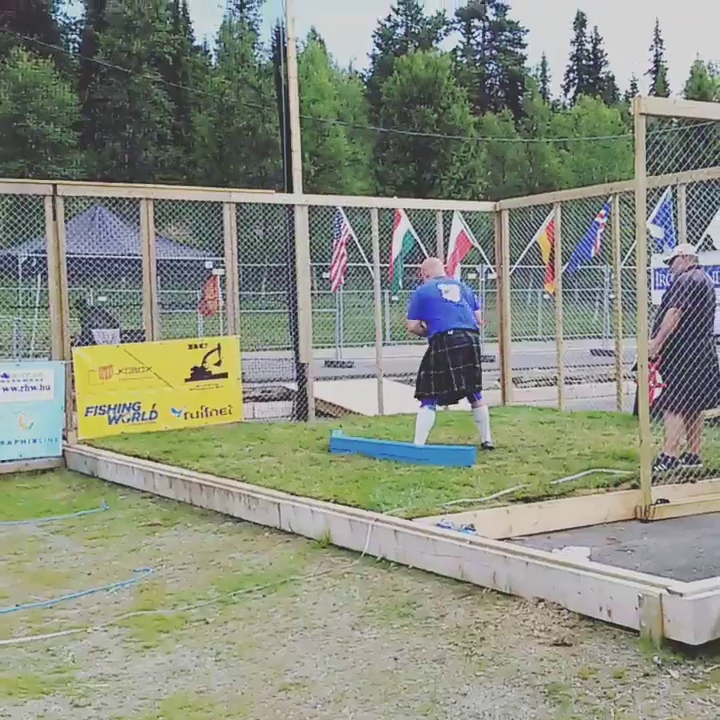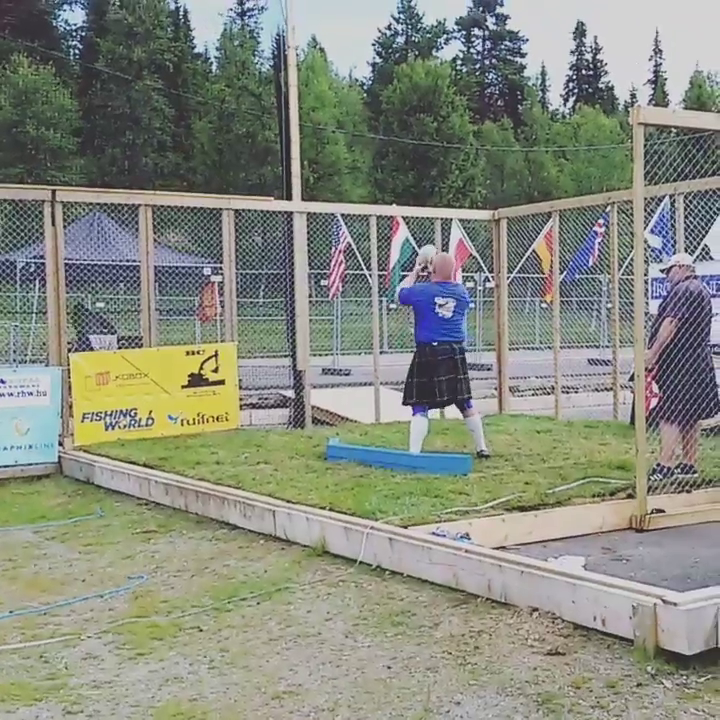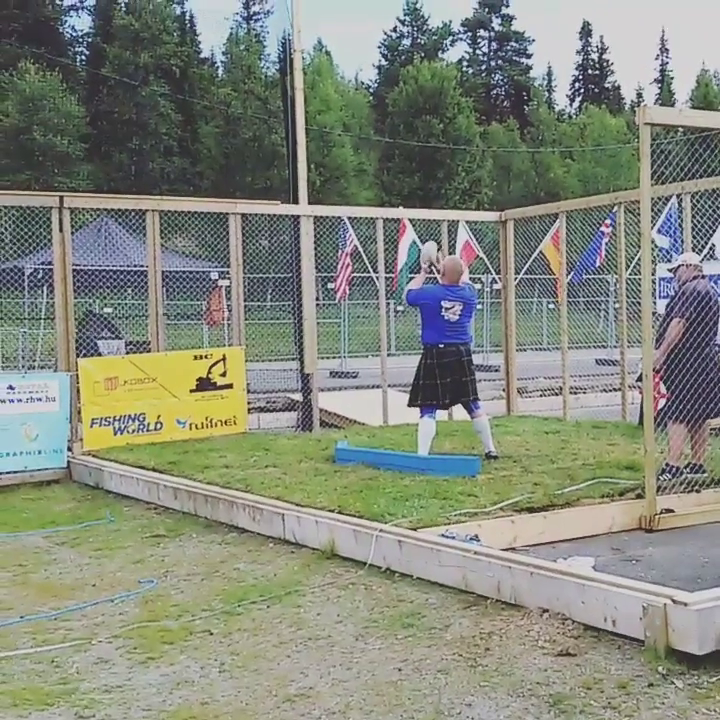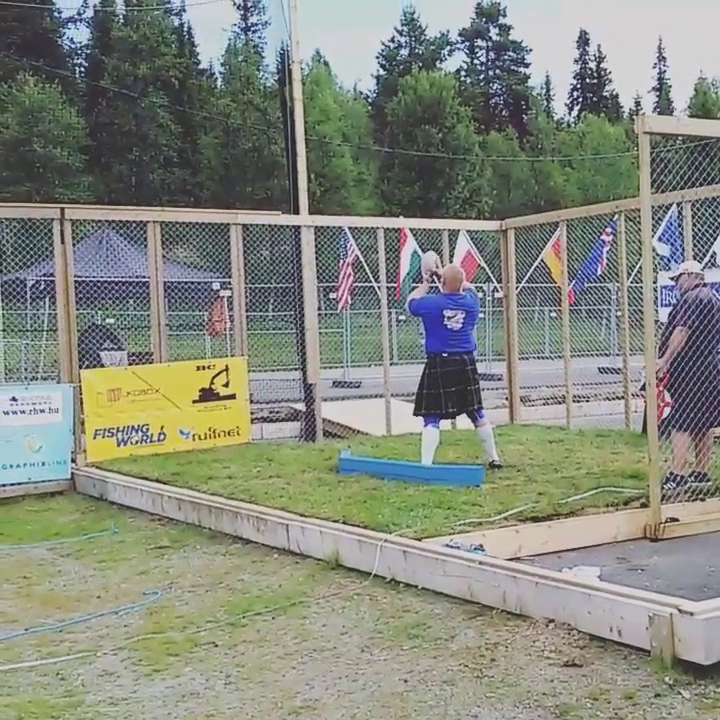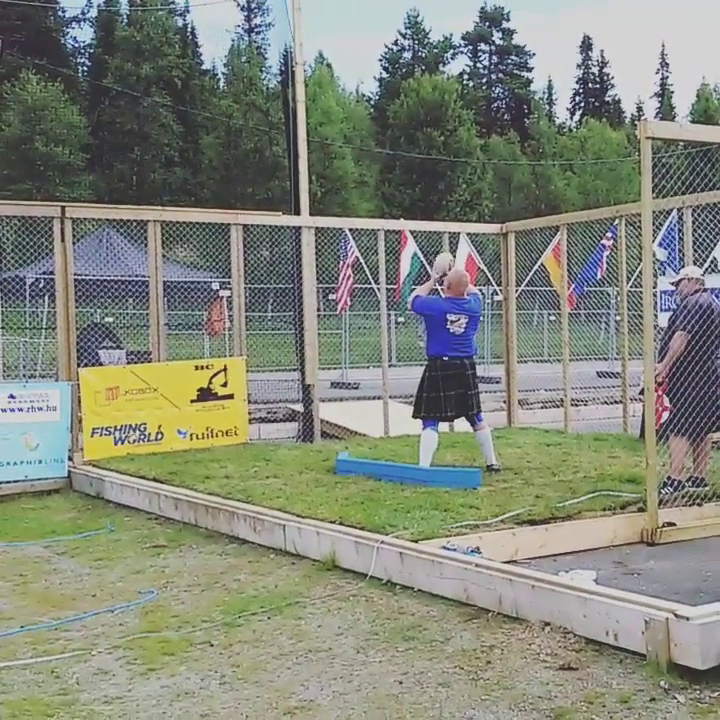
dt=0.5s
person 1, frame 1
left shoulder: (686, 280)
left elbow: (675, 312)
left wrist: (657, 341)
left hip: (683, 351)
left knee: (673, 405)
right knee: (694, 406)
left ankle: (669, 458)
right ankle: (693, 455)
person 1, frame 2
left shoulder: (682, 290)
left elbow: (671, 322)
left wrist: (653, 352)
left hip: (679, 361)
right hip: (698, 360)
left knee: (669, 414)
right knee: (691, 415)
left ankle: (664, 468)
right ankle: (688, 465)
person 1, frame 3
left shoulder: (690, 290)
left elbow: (679, 322)
left wrist: (661, 352)
left hip: (686, 361)
left knee: (677, 414)
right knee: (699, 415)
left ankle: (673, 468)
right ankle: (697, 465)
person 1, frame 4
left shoulder: (692, 298)
left elbow: (682, 331)
left wrist: (665, 360)
left hip: (690, 370)
left knee: (681, 423)
left ankle: (676, 477)
person 1, frame 5
left shoulder: (693, 303)
left elbow: (683, 336)
left wrist: (665, 364)
left hip: (690, 376)
left knee: (679, 428)
right knee: (701, 429)
left ankle: (675, 481)
right ankle: (699, 478)
person 2, frame 1
left shoulder: (422, 291)
right shoulder: (463, 287)
left elbow: (412, 326)
right elbow: (479, 320)
left hip: (443, 343)
right hip: (470, 341)
left knee: (429, 399)
right knee: (474, 394)
left ankle: (418, 447)
right ankle: (487, 440)
person 2, frame 2
left shoulder: (420, 291)
right shoulder: (461, 292)
left elbow: (400, 294)
left wrist: (415, 273)
right wrist: (446, 270)
left hip: (428, 354)
right hip: (455, 353)
left knee: (420, 407)
right knee: (465, 404)
left ankle: (414, 454)
right ankle: (482, 448)
person 2, frame 3
left shoulder: (428, 293)
right shoulder: (469, 294)
left elbow: (408, 294)
right elbow: (465, 283)
left wrist: (423, 273)
right wrist: (455, 269)
left hip: (435, 356)
right hip: (462, 355)
left knee: (428, 409)
right knee: (473, 405)
left ankle: (422, 456)
right ankle: (490, 450)
person 2, frame 4
left shoulder: (430, 303)
right shoulder: (471, 301)
left elbow: (411, 304)
right elbow: (468, 288)
left wrist: (425, 283)
right wrist: (447, 273)
left hip: (439, 366)
right hip: (466, 364)
left knee: (432, 418)
right knee: (477, 414)
left ankle: (426, 465)
right ankle: (494, 459)
person 2, frame 5
left shoulder: (433, 305)
right shoulder: (474, 305)
left elbow: (413, 300)
right elbow: (473, 292)
left wrist: (431, 281)
right wrist: (456, 276)
left hip: (439, 369)
right hip: (465, 368)
left knee: (431, 421)
right knee: (476, 417)
left ankle: (424, 468)
right ankle: (492, 462)
